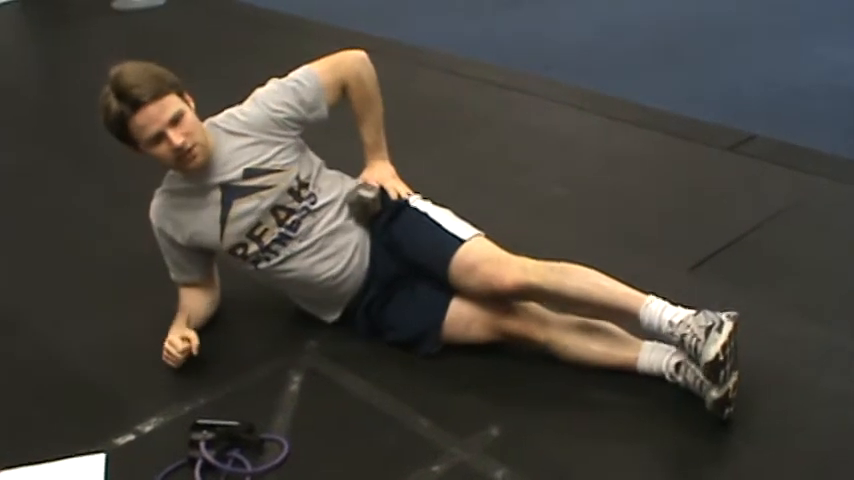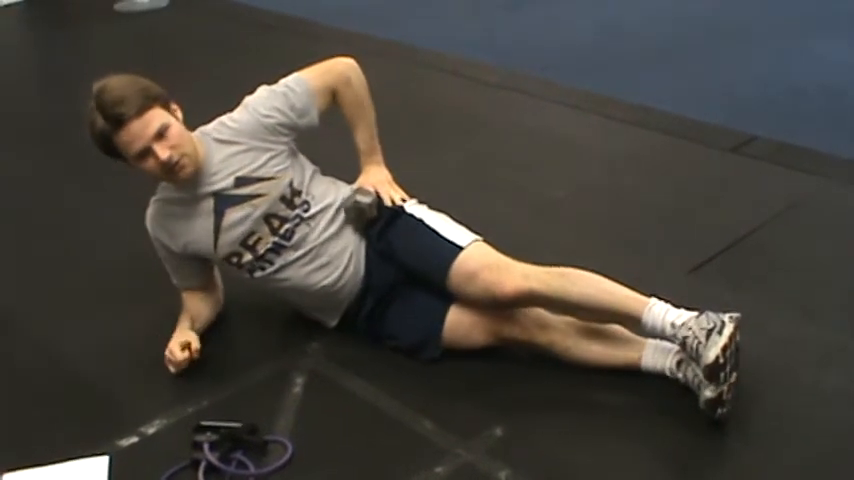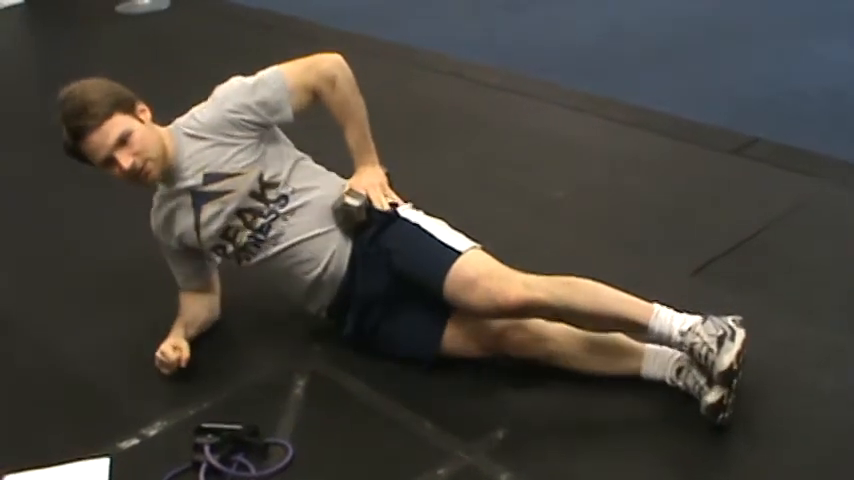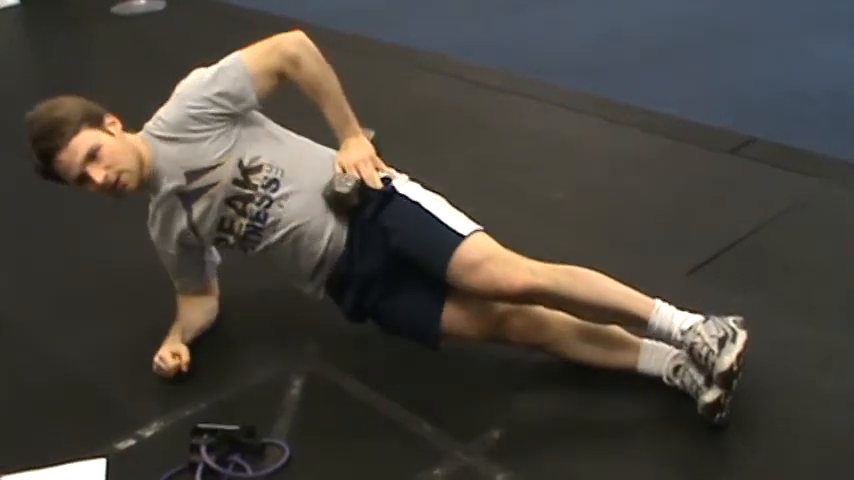
dt=0.5s
person 1, frame 1
left shoulder: (258, 115)
right shoulder: (169, 216)
left elbow: (355, 64)
right elbow: (200, 286)
left wrist: (378, 158)
right wrist: (181, 328)
left hip: (382, 225)
right hip: (362, 303)
left knee: (506, 277)
right knee: (511, 321)
left ankle: (681, 326)
right ankle: (677, 366)
person 1, frame 2
left shoulder: (248, 123)
right shoulder: (166, 224)
left elbow: (343, 71)
right elbow: (203, 291)
left wrist: (374, 163)
right wrist: (185, 331)
left hip: (380, 229)
right hip: (363, 307)
left knee: (508, 284)
right knee: (515, 326)
left ankle: (686, 328)
right ankle: (678, 363)
person 1, frame 3
left shoulder: (221, 114)
right shoulder: (168, 222)
left elbow: (329, 69)
right elbow: (202, 294)
left wrist: (368, 164)
right wrist: (178, 336)
left hip: (372, 230)
right hip: (354, 307)
left knee: (509, 296)
right knee: (509, 338)
left ankle: (690, 333)
right ankle: (679, 370)
person 1, frame 4
left shoulder: (189, 109)
right shoulder: (166, 225)
left elbow: (293, 47)
right elbow: (200, 294)
left wrist: (352, 135)
right wrist: (176, 338)
left hip: (372, 206)
right hip: (351, 279)
left knee: (508, 278)
right knee: (505, 322)
left ankle: (692, 332)
right ankle: (680, 367)
